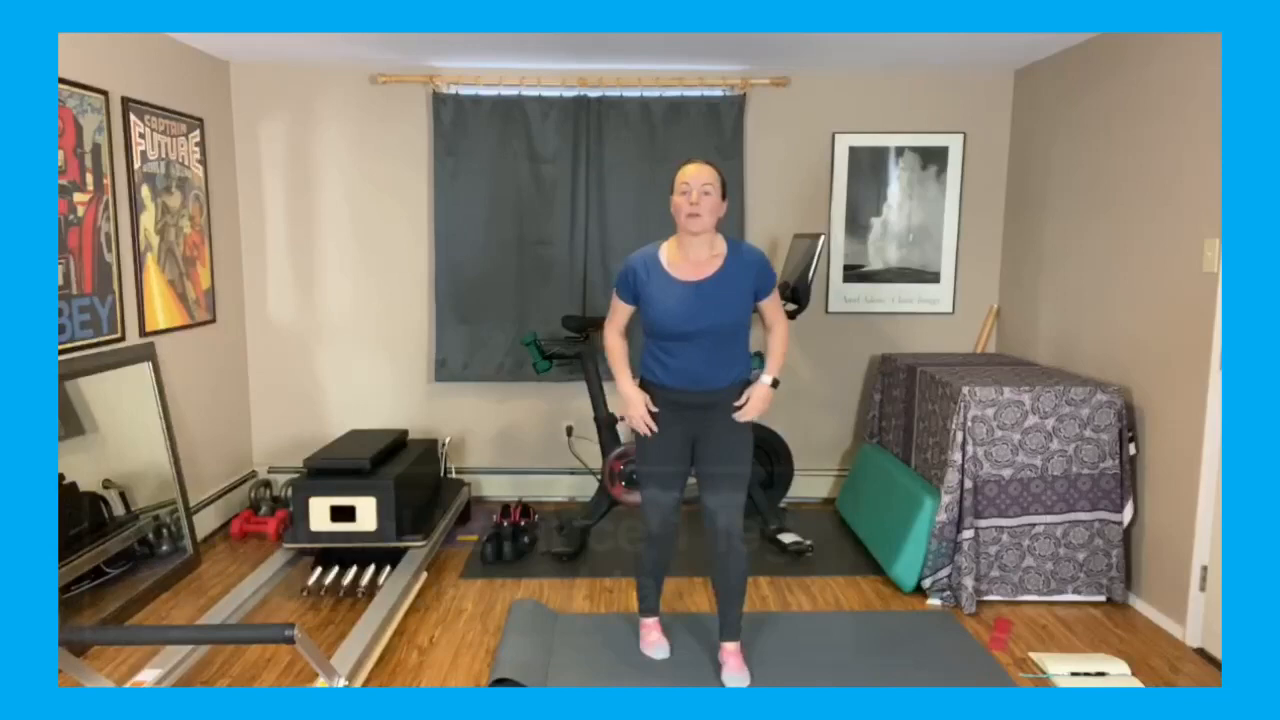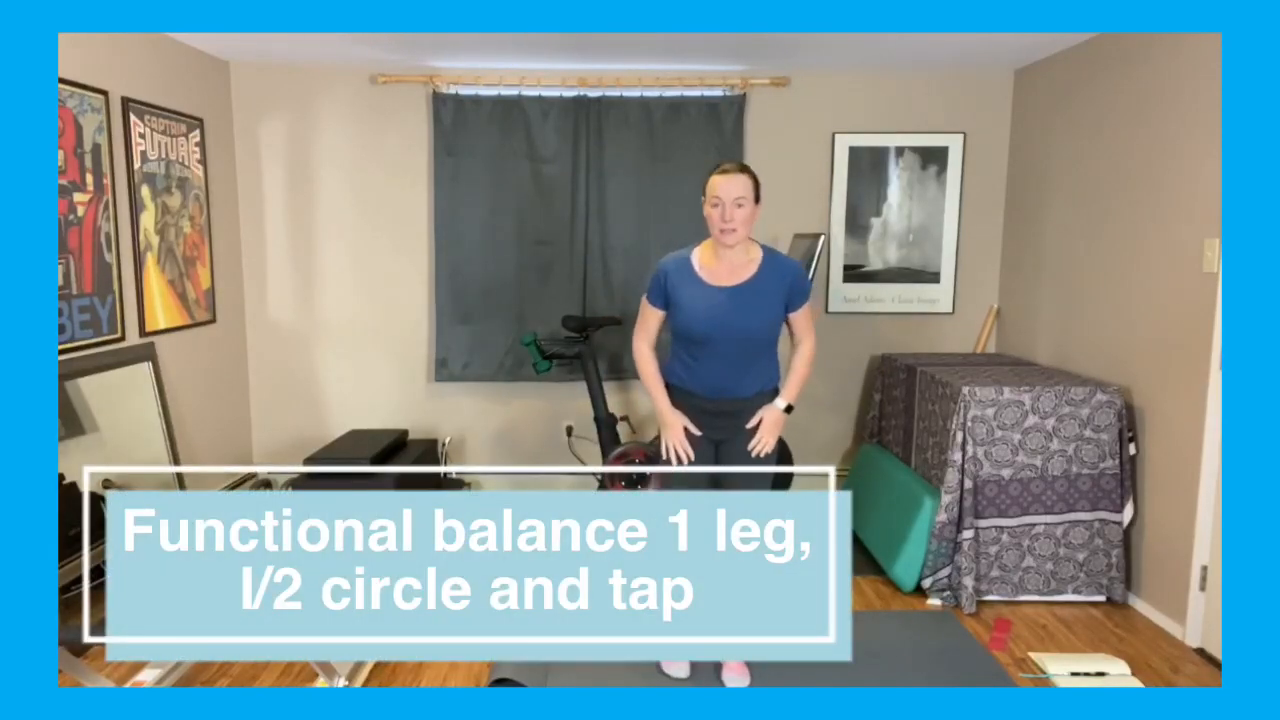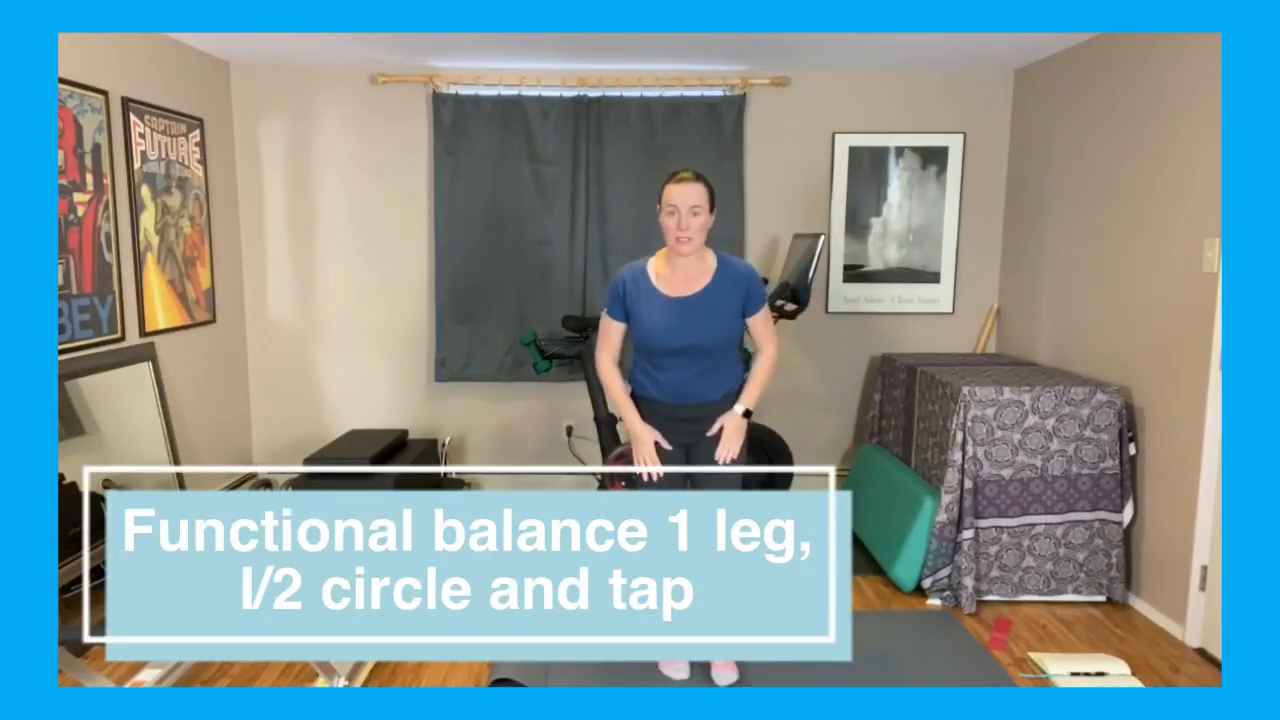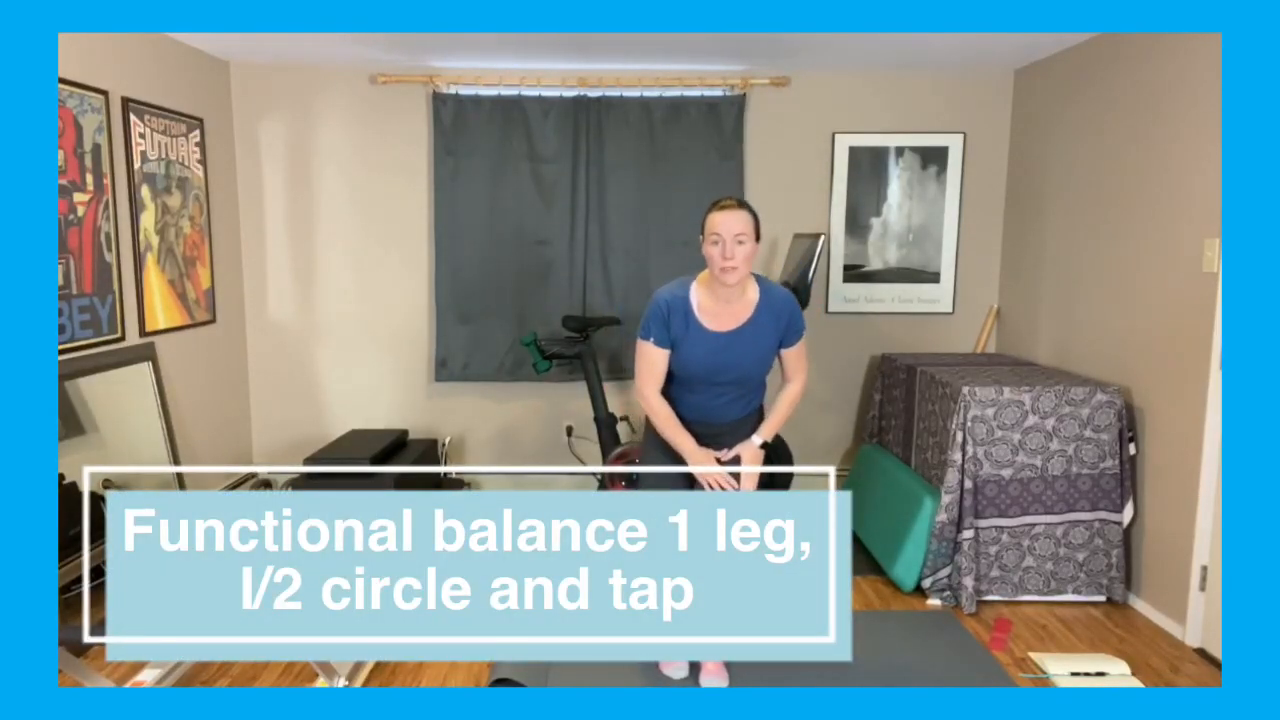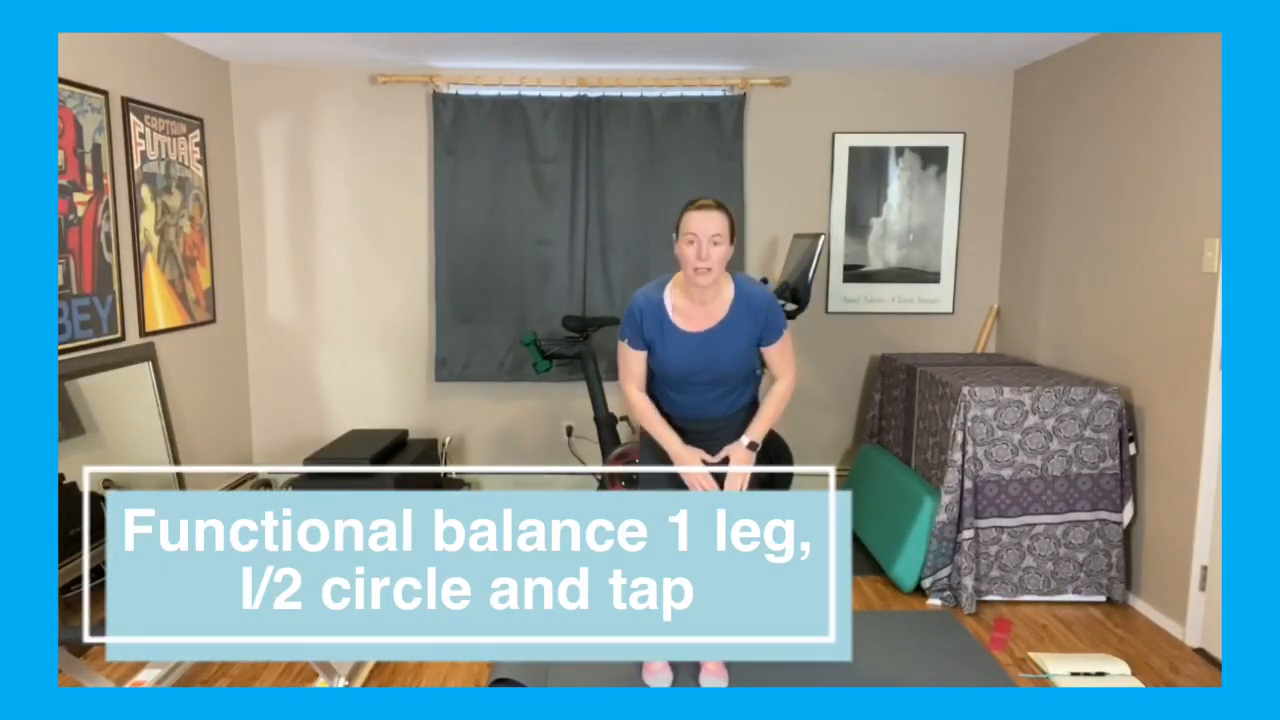
dt=1s
person 1, frame 1
left shoulder: (749, 263)
right shoulder: (641, 266)
left elbow: (777, 324)
right elbow: (613, 331)
left wrist: (768, 380)
right wrist: (626, 387)
left hip: (726, 411)
right hip: (661, 410)
left knee: (727, 527)
right knee: (658, 520)
left ankle: (730, 643)
right ankle: (649, 616)
person 1, frame 2
left shoulder: (785, 272)
right shoulder: (672, 270)
left elbow: (805, 342)
right elbow: (643, 344)
left wrist: (783, 405)
right wrist: (664, 410)
left hip: (751, 419)
right hip: (688, 416)
person 1, frame 3
left shoulder: (739, 278)
right shoulder: (630, 282)
left elbow: (768, 348)
right elbow: (606, 359)
left wrist: (741, 412)
right wrist: (635, 426)
left hip: (718, 422)
right hip: (656, 424)
person 1, frame 4
left shoulder: (780, 306)
right shoulder: (669, 304)
left elbow: (795, 380)
right elbow: (647, 391)
left wrist: (758, 443)
right wrist: (692, 455)
left hip: (738, 436)
right hip: (670, 434)
person 1, frame 5
left shoulder: (758, 302)
right shoulder: (645, 305)
left elbow: (784, 378)
right elbow: (633, 389)
left wrist: (749, 445)
right wrist: (678, 453)
left hip: (732, 433)
right hip: (666, 433)
